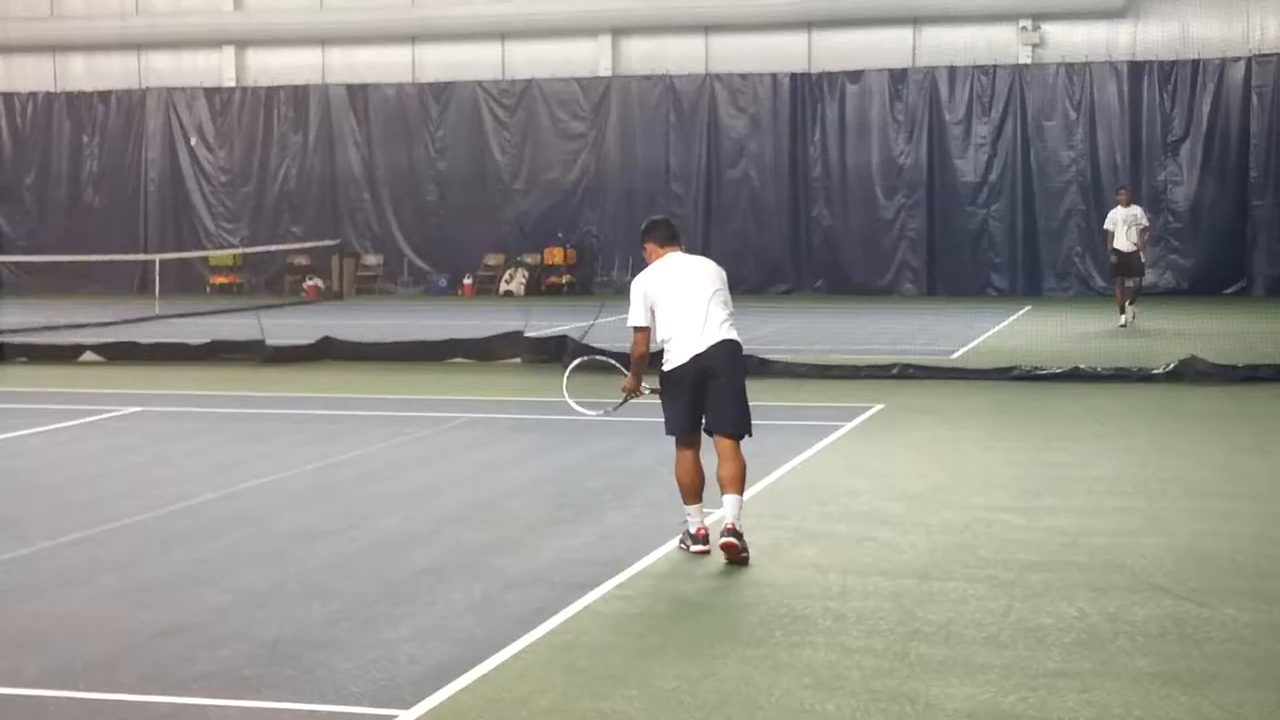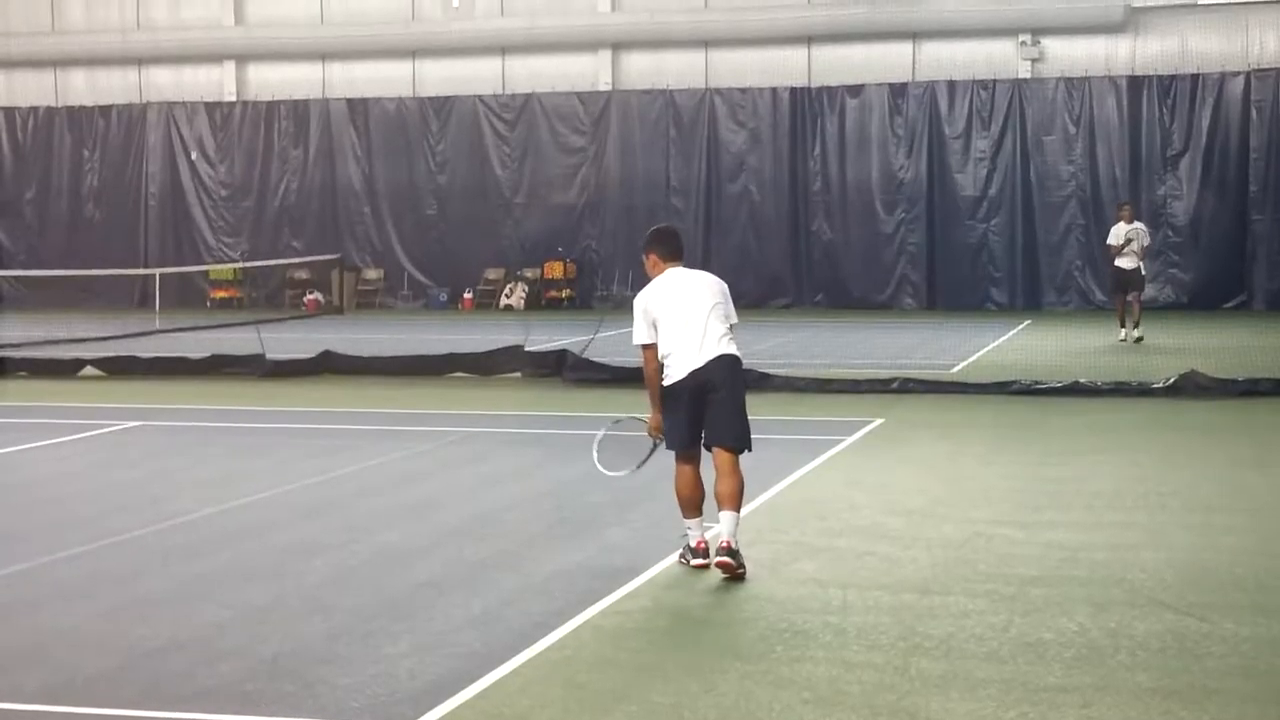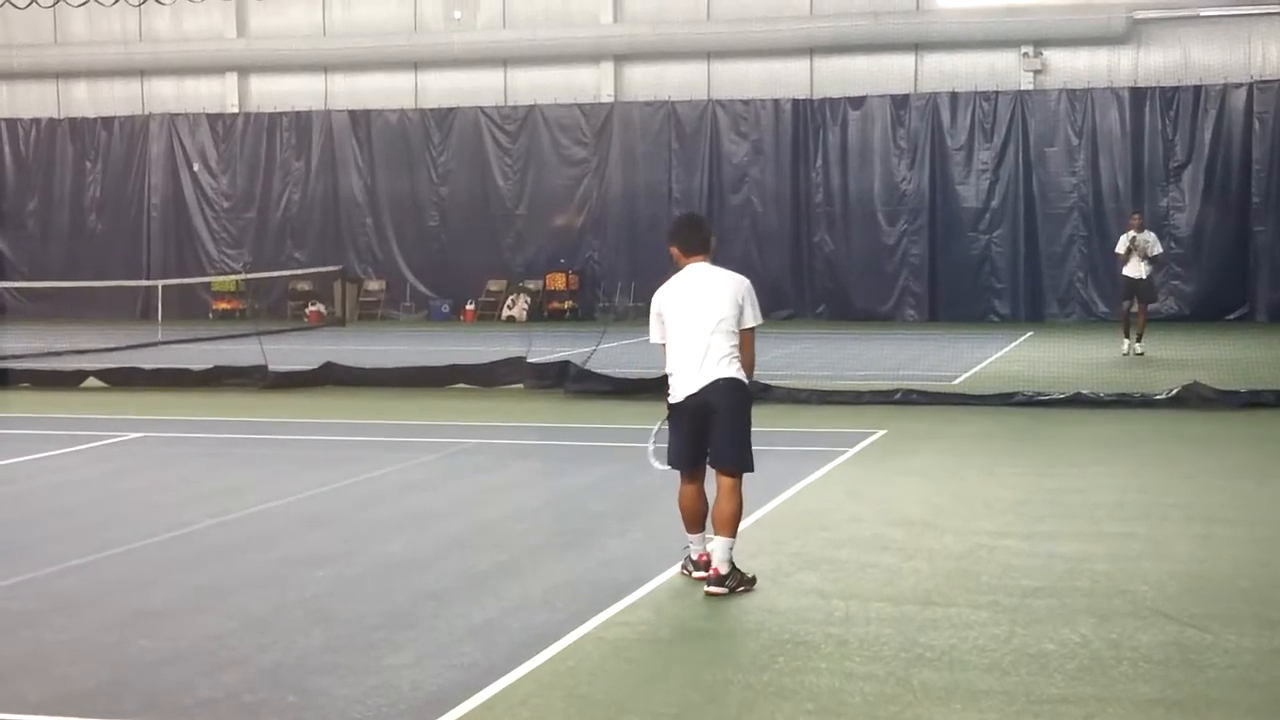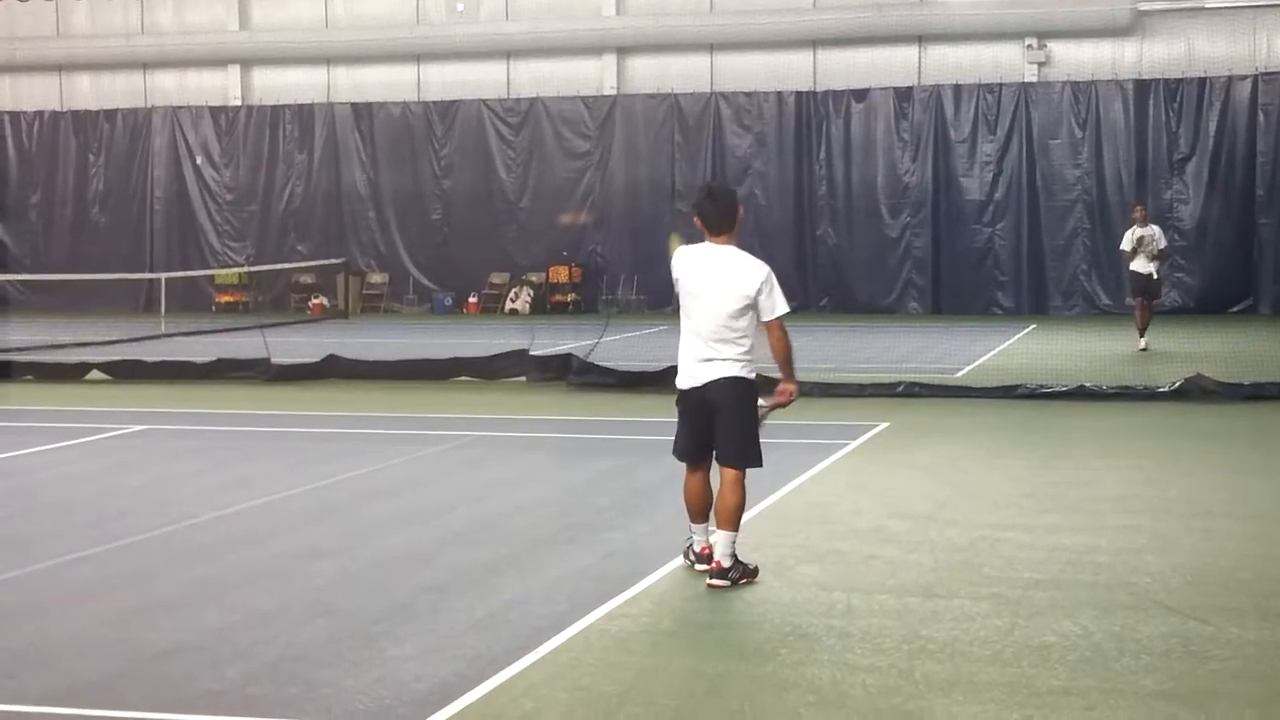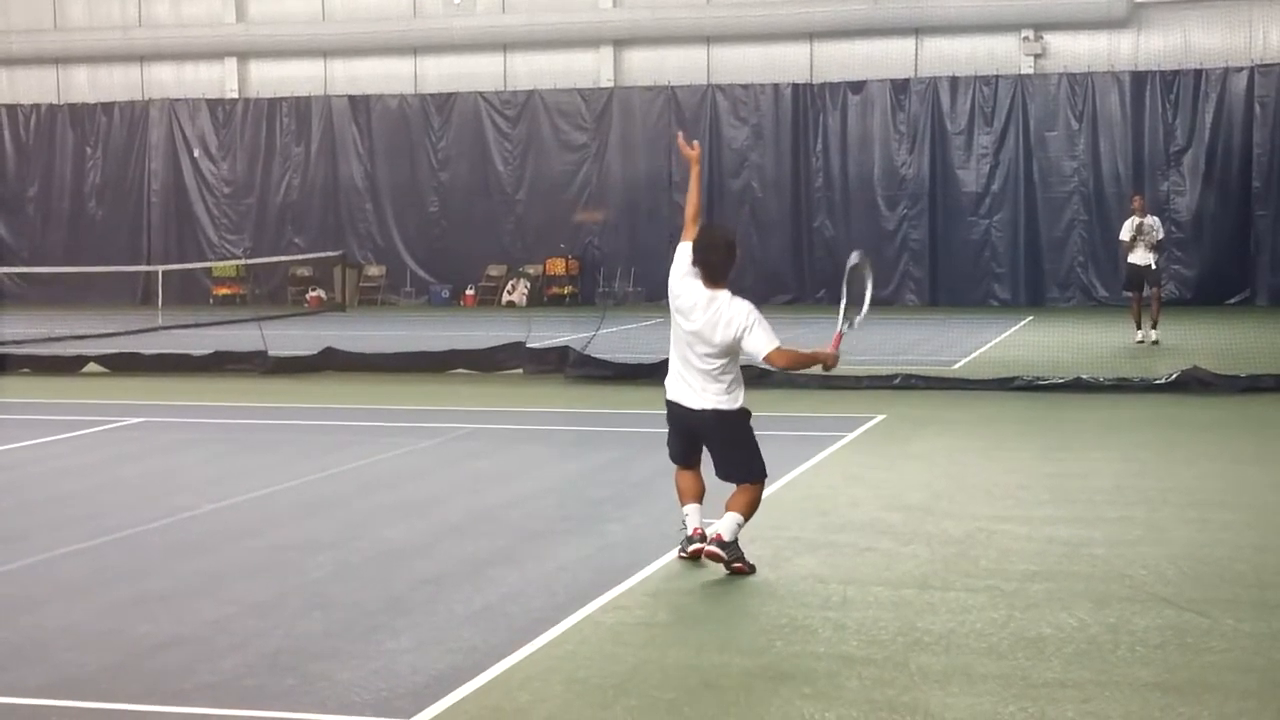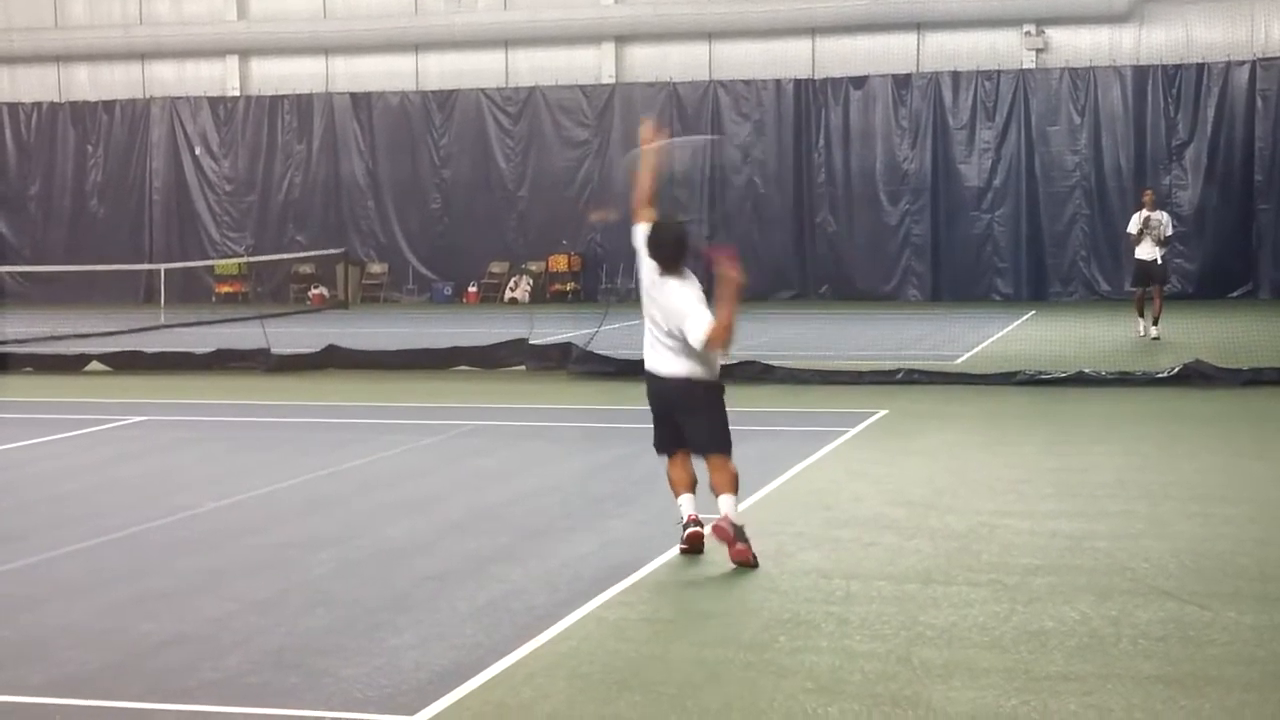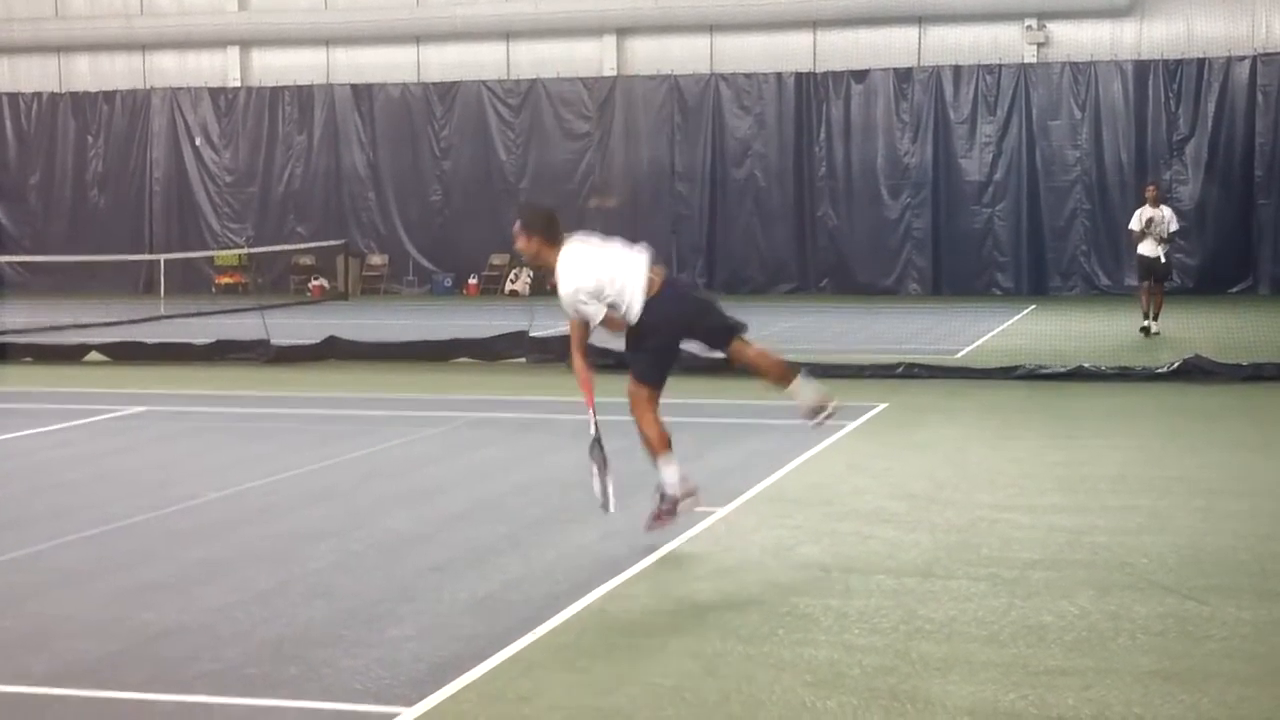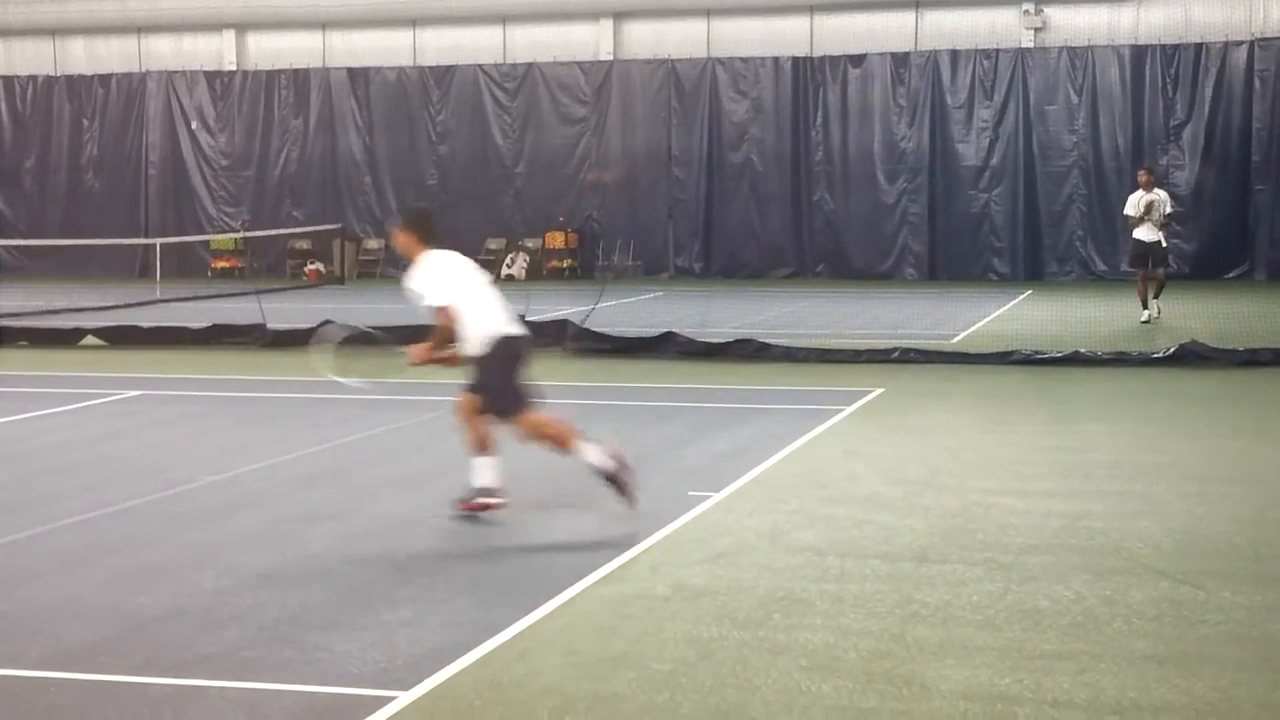
dt=0.4s
person 1, frame 1
left shoulder: (645, 279)
right shoulder: (712, 267)
left elbow: (641, 346)
left wrist: (634, 378)
left hip: (681, 361)
right hip: (724, 351)
left knee: (687, 445)
right knee: (728, 443)
left ankle: (696, 529)
right ankle: (731, 524)
person 1, frame 2
left shoulder: (647, 296)
right shoulder: (714, 282)
left elbow: (651, 363)
left wrist: (656, 411)
left hip: (680, 376)
right hip: (724, 365)
left knee: (686, 461)
right knee: (726, 458)
left ankle: (697, 543)
right ankle: (727, 542)
person 1, frame 3
left shoulder: (664, 294)
right shoulder: (738, 284)
right elbow: (747, 350)
left hip: (684, 392)
right hip: (728, 386)
left knee: (690, 477)
right knee: (729, 479)
left ankle: (698, 555)
right ankle: (721, 569)
person 1, frame 4
left shoulder: (683, 259)
right shoulder: (756, 271)
right elbow: (776, 334)
right wrist: (788, 379)
left hip: (691, 382)
right hip: (734, 382)
left knee: (696, 469)
right knee: (732, 474)
left ankle: (700, 547)
right ankle: (724, 562)
person 1, frame 5
left shoulder: (680, 285)
right shoulder: (741, 313)
left elbow: (690, 223)
right elbow: (779, 358)
left wrist: (695, 167)
right wrist: (823, 357)
left hip: (679, 402)
right hip: (722, 410)
left knee: (686, 467)
right knee: (750, 483)
left ankle: (694, 531)
right ankle: (723, 536)
person 1, frame 6
left shoulder: (647, 267)
right shoulder: (687, 296)
left elbow: (642, 208)
right elbow: (715, 342)
left wrist: (648, 156)
right wrist: (728, 293)
left hip: (659, 379)
right hip: (695, 384)
left knee: (678, 454)
right knee: (719, 459)
left ankle: (690, 518)
right ankle: (728, 519)
person 1, frame 7
left shoulder: (570, 285)
right shoulder: (576, 244)
left elbow: (616, 325)
left hip: (653, 318)
right hip: (670, 291)
left knee: (641, 403)
right knee: (742, 349)
left ankle: (673, 488)
right ankle: (811, 398)
person 1, frame 8
left shoulder: (420, 273)
right shoulder: (450, 259)
left elbow: (447, 322)
left wrist: (429, 349)
right wrist: (453, 352)
left hip: (497, 345)
right hip: (505, 339)
left knee: (525, 421)
right knee: (468, 407)
left ankle: (605, 462)
right ankle: (486, 487)
